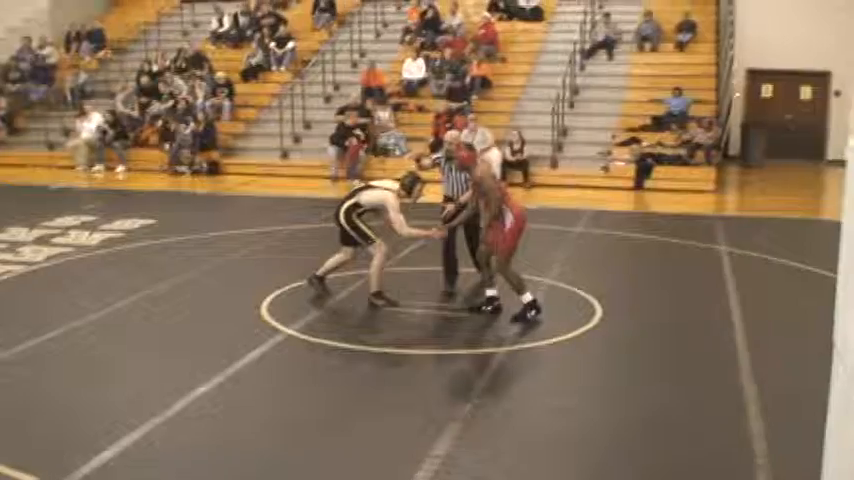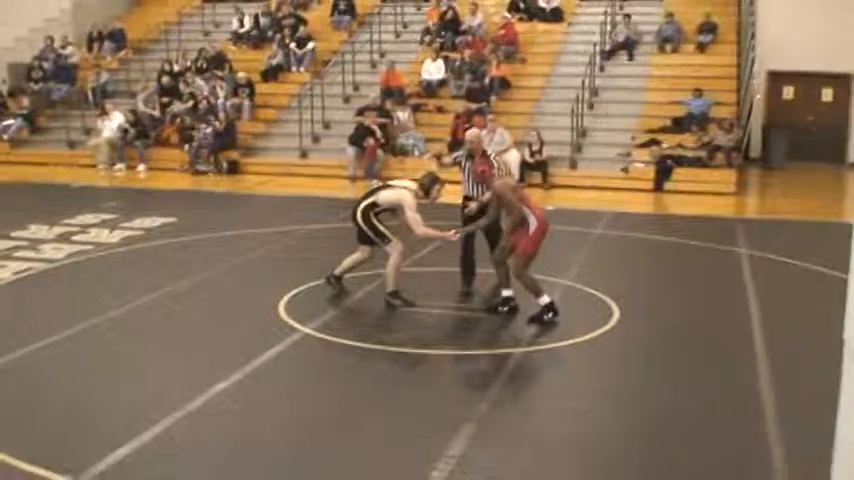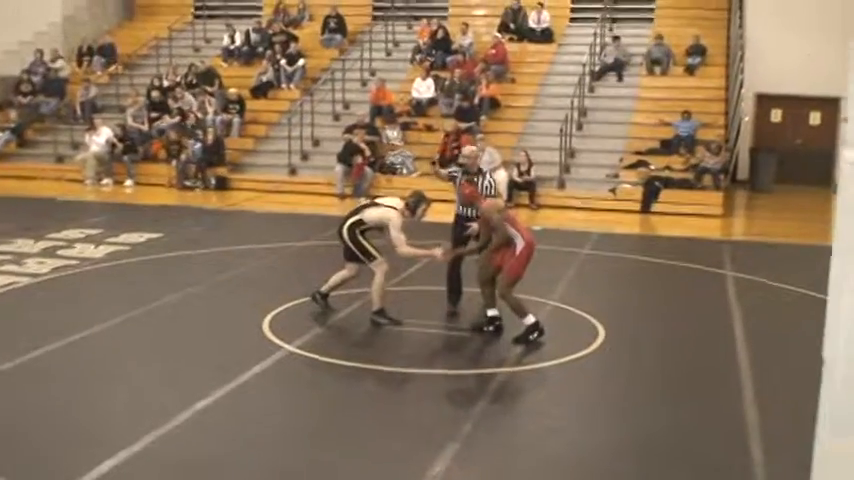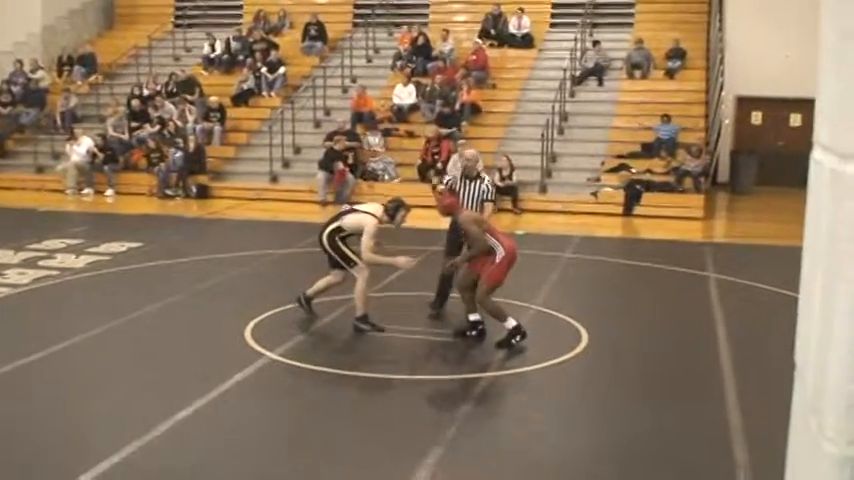
dt=0.3s
person 1, frame 1
right shoulder: (441, 156)
right elbow: (426, 165)
left wrist: (457, 204)
right wrist: (418, 161)
right hip: (449, 203)
left knee: (474, 243)
right knee: (447, 244)
right ankle: (449, 284)
person 1, frame 2
left shoulder: (492, 160)
right shoulder: (462, 155)
right elbow: (445, 163)
left wrist: (479, 202)
right wrist: (439, 159)
left hip: (488, 204)
right hip: (468, 203)
left knee: (495, 244)
right knee: (467, 244)
right ankle: (467, 284)
person 1, frame 3
left shoulder: (487, 178)
right shoulder: (457, 172)
right elbow: (441, 174)
left wrist: (480, 224)
right wrist: (434, 165)
right hip: (461, 222)
right knee: (454, 262)
right ankle: (452, 303)
person 1, frame 4
left shoulder: (486, 183)
right shoulder: (454, 178)
left elbow: (488, 208)
right elbow: (442, 192)
right hip: (456, 225)
right ankle: (438, 304)
person 2, frame 1
left shoulder: (481, 174)
right shoulder: (476, 176)
left elbow: (496, 200)
right elbow: (471, 208)
left wrist: (485, 228)
right wrist: (451, 225)
left hip: (510, 218)
right hip: (499, 219)
left knee: (502, 266)
right knee: (482, 257)
left ankle: (531, 306)
right ankle: (492, 300)
person 2, frame 2
left shoulder: (500, 186)
right shoulder: (495, 189)
left elbow: (518, 212)
right elbow: (489, 219)
left wrist: (506, 236)
right wrist: (466, 229)
left hip: (534, 224)
right hip: (523, 224)
left knee: (519, 271)
right knee: (498, 258)
left ankle: (549, 309)
right ankle: (508, 302)
person 2, frame 3
left shoulder: (487, 208)
right shoulder: (484, 210)
left elbow: (503, 234)
right elbow: (483, 242)
left wrist: (487, 253)
right wrist: (459, 252)
left hip: (521, 244)
right hip: (509, 244)
left knee: (503, 291)
right knee: (484, 277)
left ankle: (534, 327)
right ankle: (493, 321)
person 2, frame 4
left shoulder: (464, 219)
right shoulder: (464, 217)
left elbow: (481, 244)
left wrist: (463, 259)
right wrist: (461, 260)
left hip: (503, 253)
right hip: (495, 251)
left knee: (482, 297)
right knee: (463, 284)
left ankle: (516, 330)
right ankle: (476, 326)
person 3, frame 1
left shoulder: (394, 186)
right shoulder: (391, 198)
right elbow: (403, 231)
right wrist: (430, 234)
left hip: (346, 212)
right hip: (348, 214)
left knee: (347, 254)
right knee: (380, 250)
left ankle: (317, 278)
right ankle: (375, 296)
person 3, frame 2
left shoulder: (413, 186)
right shoulder: (409, 197)
right elbow: (419, 230)
right wrist: (446, 235)
left hip: (364, 211)
right hip: (364, 213)
left knee: (365, 252)
right knee: (397, 249)
left ankle: (335, 277)
right ankle: (392, 296)
person 3, frame 3
left shoulder: (399, 203)
right shoulder: (395, 217)
right elbow: (402, 250)
right wrist: (432, 253)
left hip: (350, 228)
right hip: (351, 230)
left knee: (352, 270)
right knee: (382, 268)
left ankle: (321, 294)
right ankle: (377, 314)
person 3, frame 4
left shoulder: (379, 208)
right shoulder: (372, 222)
right elbow: (366, 256)
left wrist: (373, 242)
right wrist: (395, 261)
left hip: (332, 235)
right hip: (331, 237)
left knee: (337, 276)
right knee: (363, 273)
left ankle: (305, 298)
right ankle: (360, 321)
